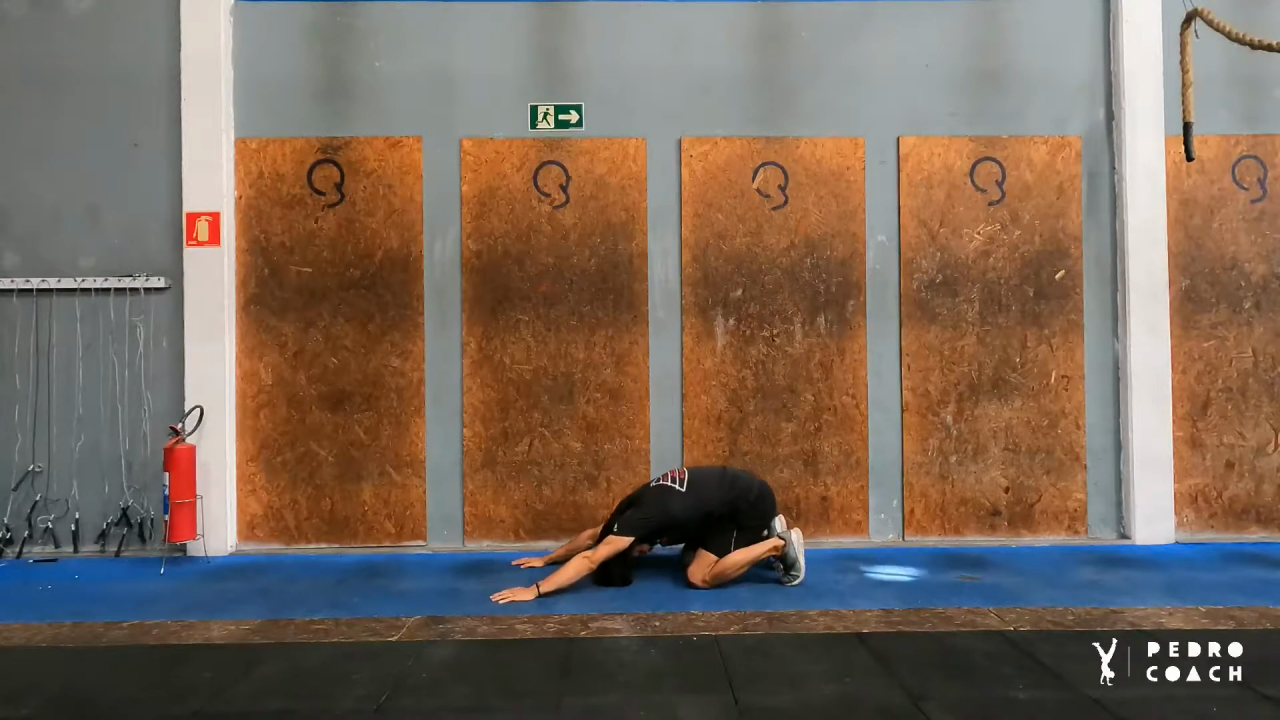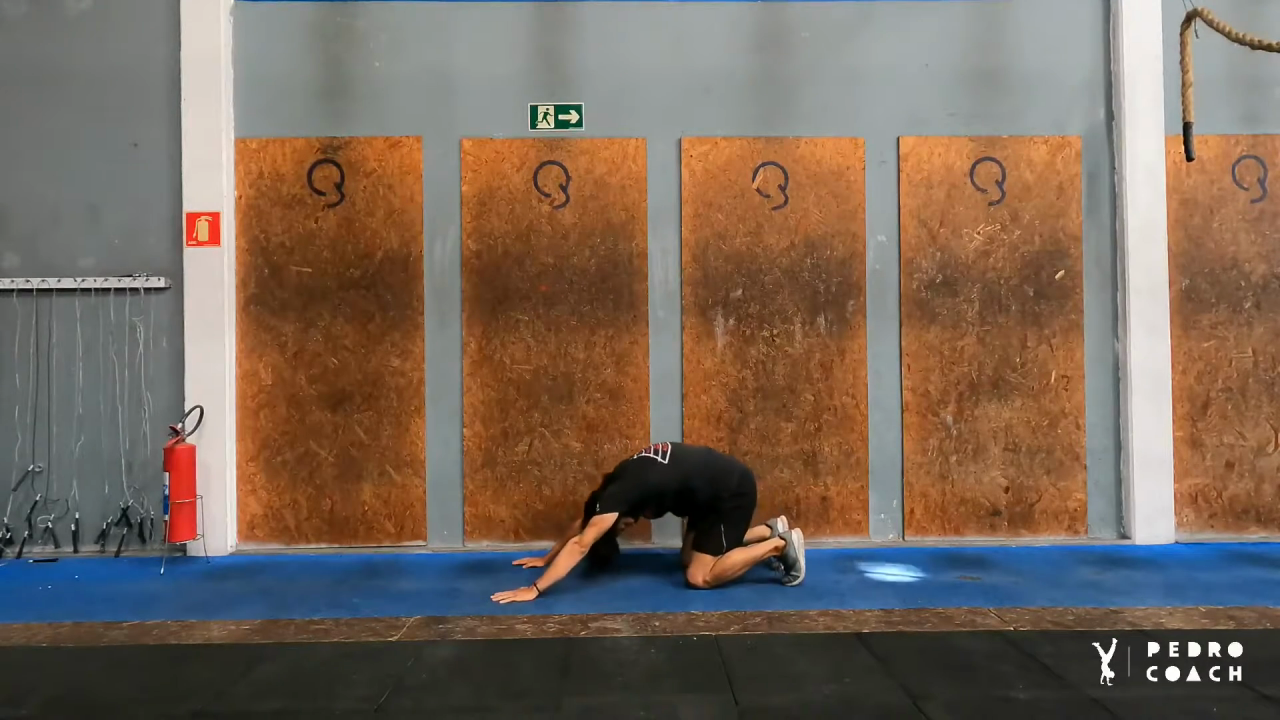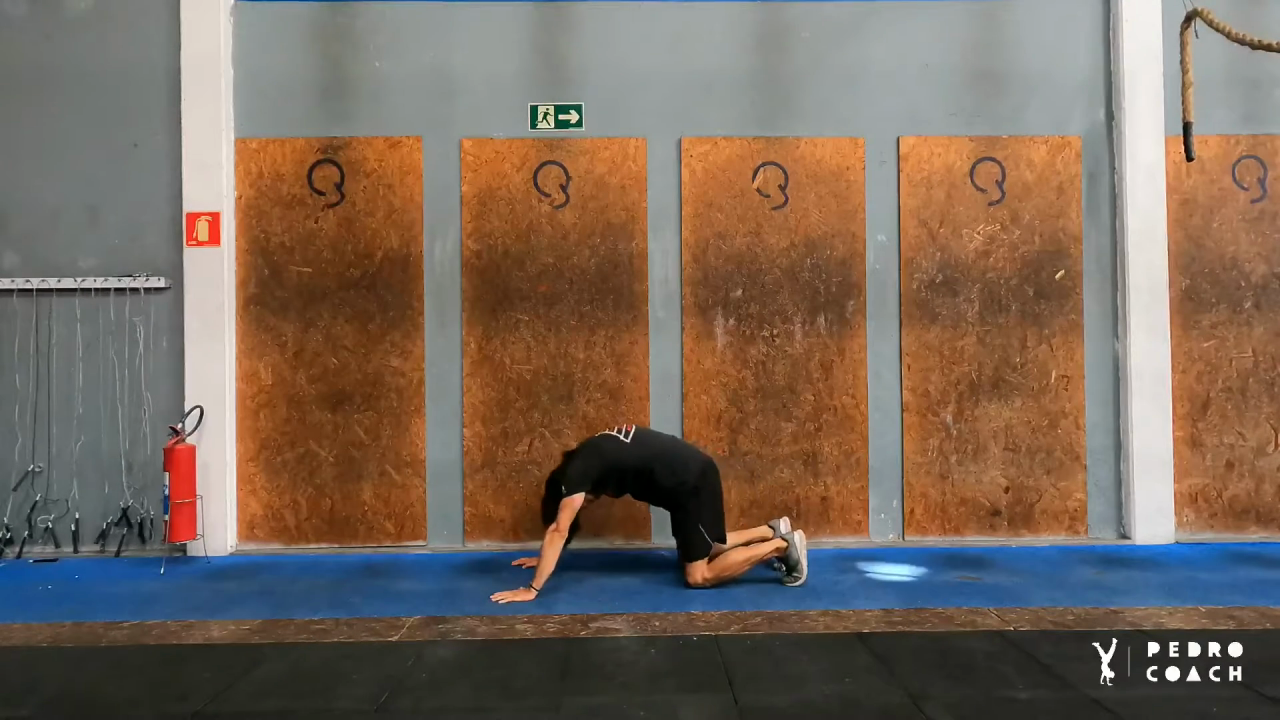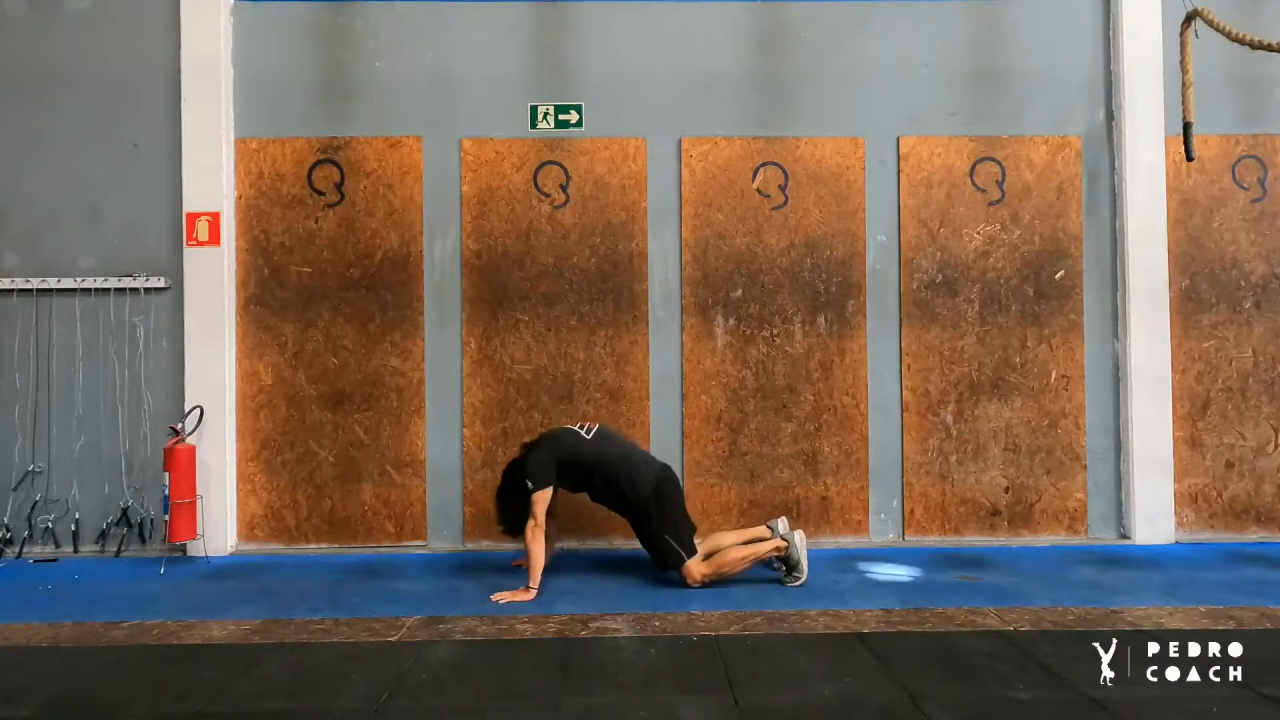
dt=0.5s
person 1, frame 1
left shoulder: (640, 517)
right shoulder: (636, 507)
left elbow: (590, 559)
right elbow: (592, 535)
left wrist: (535, 590)
right wrist: (546, 559)
left hip: (750, 502)
right hip: (738, 493)
left knee: (699, 576)
right knee: (691, 558)
left ankle: (779, 544)
right ankle: (766, 530)
person 1, frame 2
left shoulder: (618, 493)
right shoulder: (621, 483)
left elbow: (580, 545)
right elbow: (582, 524)
left wrist: (535, 589)
right wrist: (546, 559)
left hip: (732, 491)
right hip: (719, 485)
left knee: (700, 576)
right knee: (690, 559)
left ankle: (780, 545)
right ankle: (770, 530)
person 1, frame 3
left shoulder: (577, 471)
right shoulder: (585, 460)
left elbow: (558, 530)
right elbow: (561, 531)
left wrist: (533, 588)
right wrist: (544, 559)
left hip: (690, 481)
right hip: (688, 474)
left knee: (698, 576)
right knee: (700, 550)
left ankle: (781, 546)
right ankle: (772, 531)
person 1, frame 4
left shoulder: (536, 461)
right shoulder: (550, 451)
left elbow: (536, 525)
right elbow: (550, 518)
left wrist: (531, 588)
right wrist: (540, 557)
left hip: (647, 492)
right hip: (652, 481)
left knee: (696, 573)
right knee: (693, 552)
left ankle: (781, 545)
right ankle: (770, 531)
